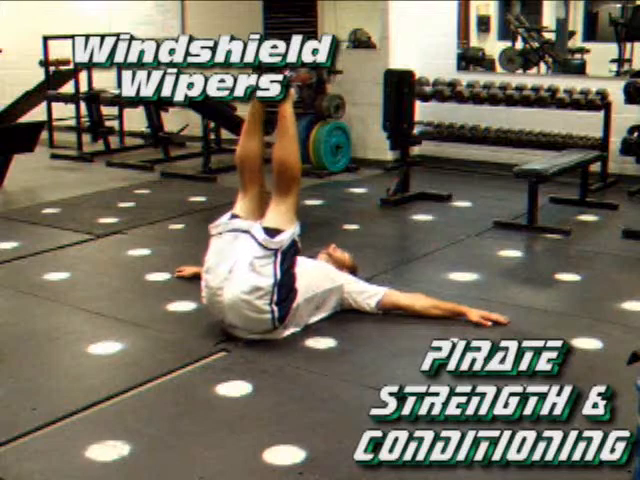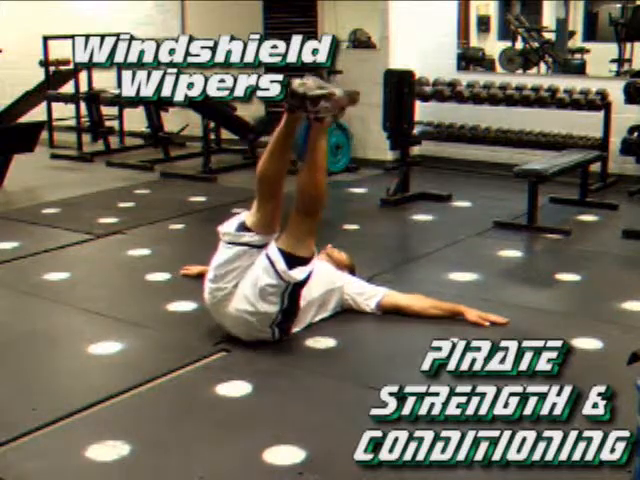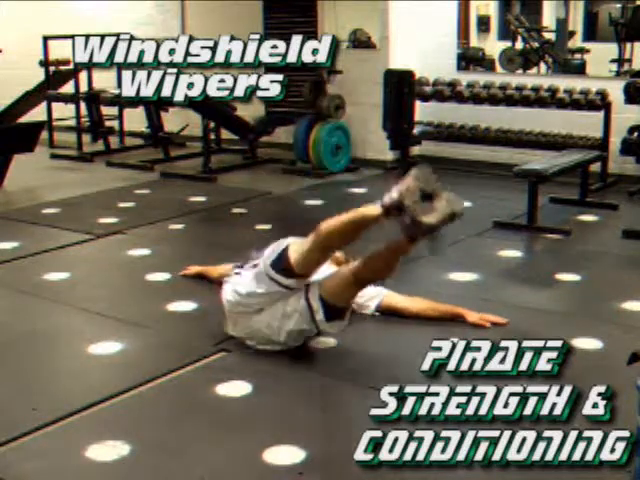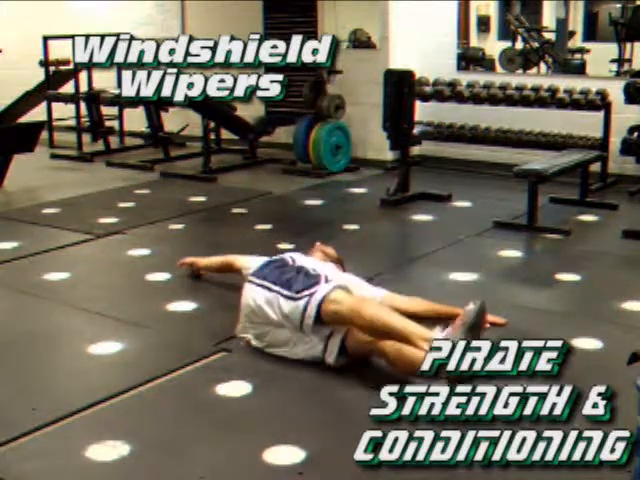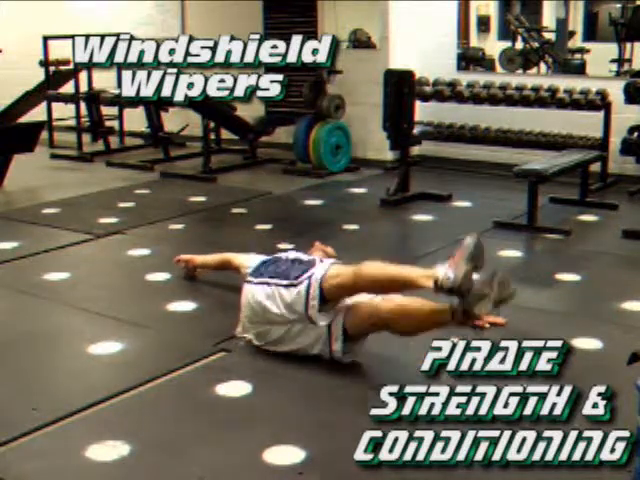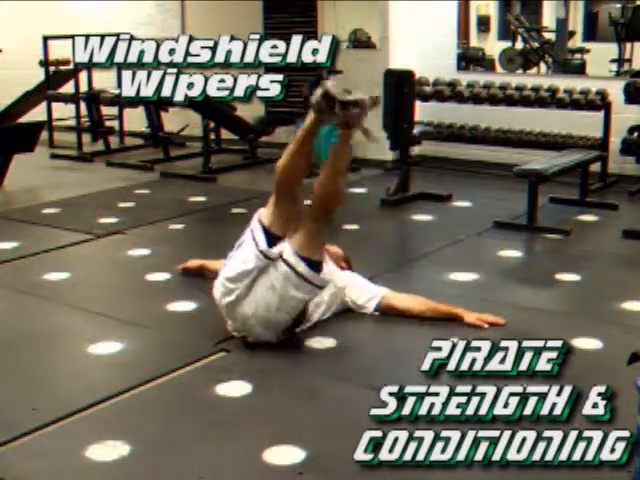
dt=0.7s
person 1, frame 1
left shoulder: (342, 282)
right shoulder: (297, 266)
left elbow: (408, 300)
left wrist: (465, 311)
right wrist: (205, 269)
left hip: (258, 305)
right hip: (221, 288)
left knee: (285, 188)
right knee: (252, 185)
right ankle: (262, 95)
person 1, frame 2
left shoulder: (343, 283)
right shoulder: (289, 267)
left elbow: (406, 302)
left wrist: (462, 310)
right wrist: (209, 267)
left hip: (257, 315)
right hip: (224, 293)
left knee: (307, 212)
right knee: (268, 199)
right ankle: (293, 114)
person 1, frame 3
left shoulder: (344, 281)
right shoulder: (294, 255)
left elbow: (405, 303)
right elbow: (229, 269)
left wrist: (462, 313)
right wrist: (205, 270)
left hip: (275, 328)
right hip: (246, 295)
left knee: (362, 271)
right knee: (322, 237)
left ankle: (413, 229)
right ankle: (390, 206)
person 1, frame 4
left shoulder: (351, 283)
right shoulder: (284, 265)
left elbow: (404, 303)
right elbow: (233, 260)
left wrist: (456, 311)
left knee: (383, 340)
right knee: (349, 306)
right ankle: (437, 340)
person 1, frame 5
left shoulder: (347, 299)
right shoulder: (282, 262)
left elbow: (400, 302)
right elbow: (233, 259)
left wrist: (463, 317)
left hip: (305, 334)
left knee: (380, 311)
right knee: (353, 275)
right ankle: (442, 277)
person 1, frame 6
left shoulder: (342, 280)
right shoulder: (293, 260)
left elbow: (402, 302)
left wrist: (461, 314)
right wrist: (206, 264)
left hip: (265, 314)
right hip: (235, 293)
left knee: (317, 217)
right knee: (285, 197)
